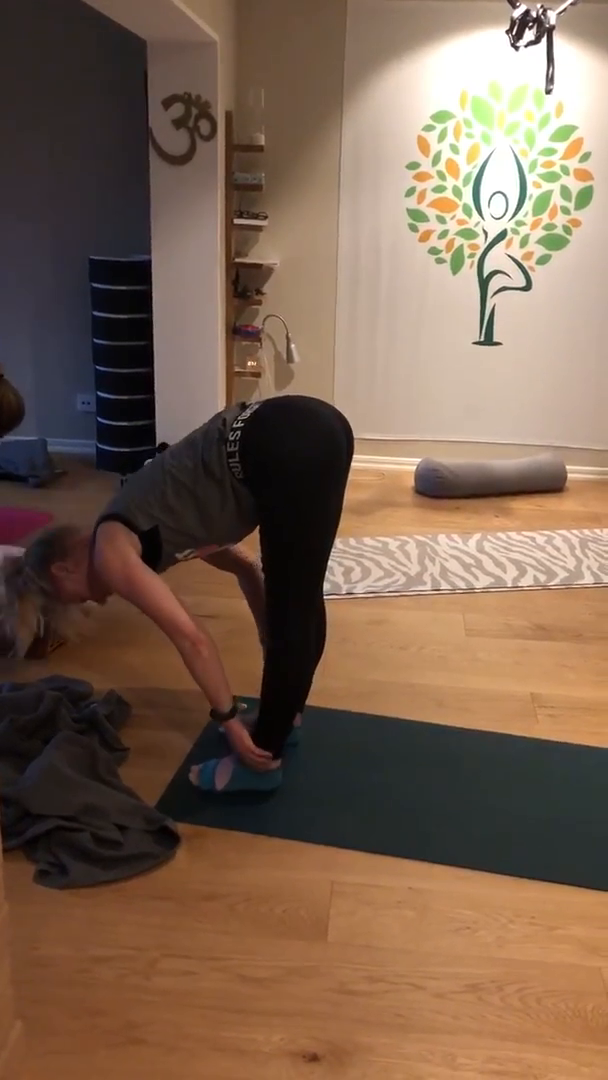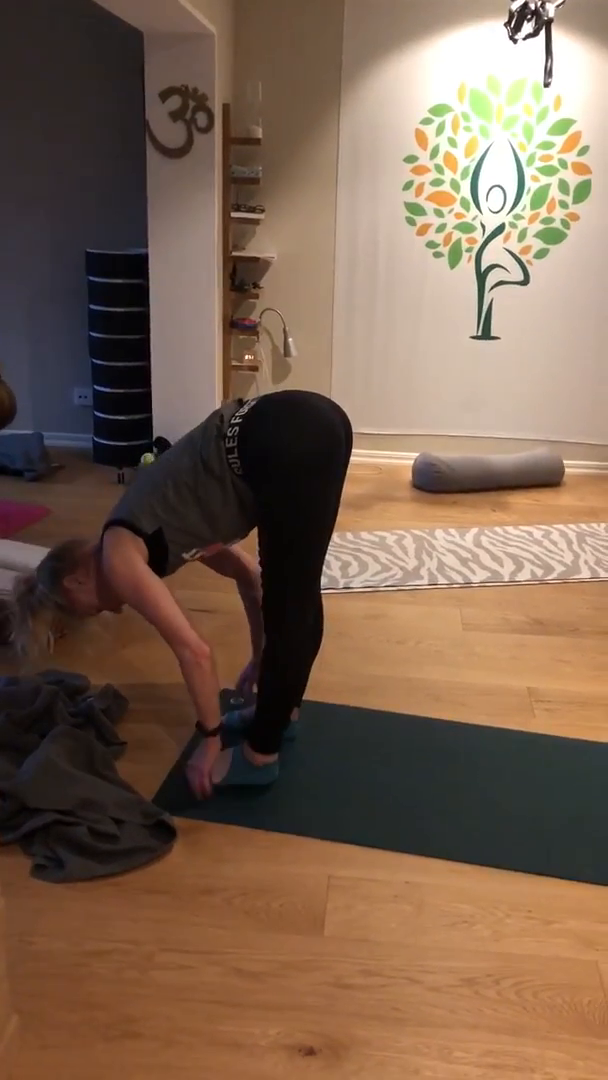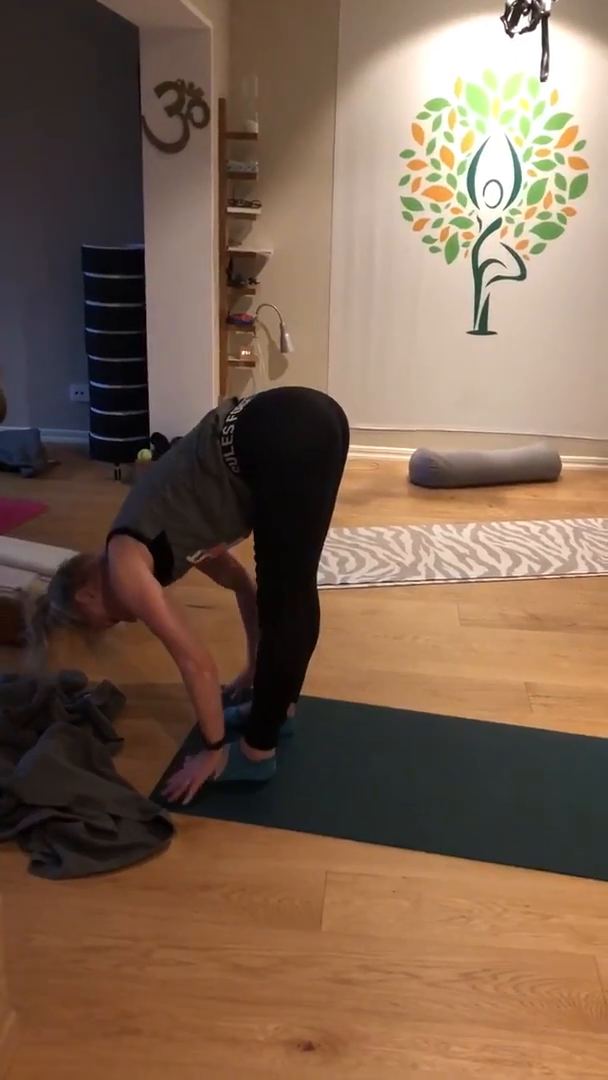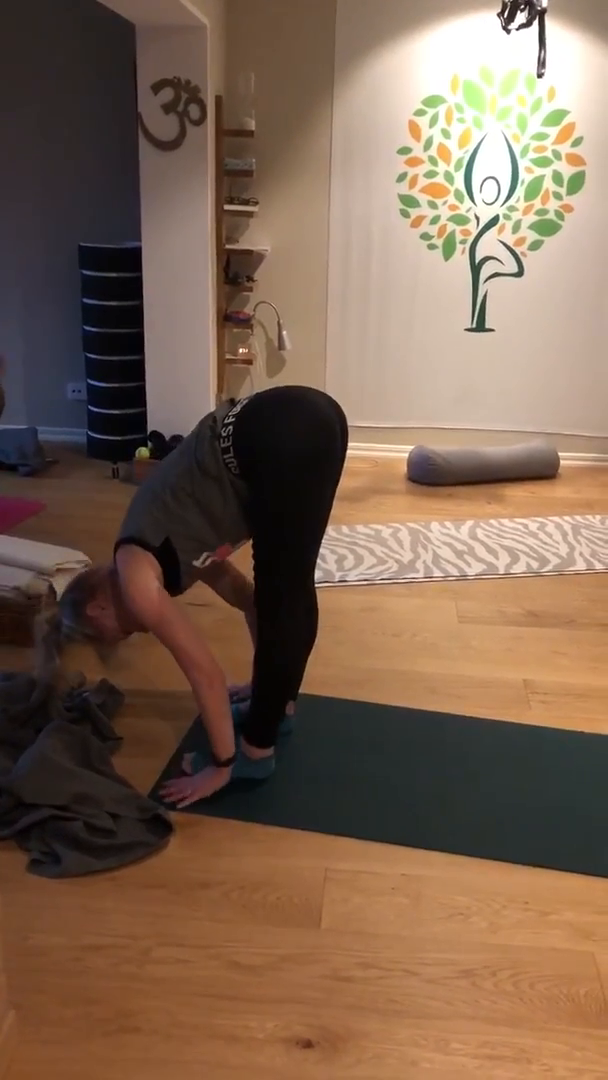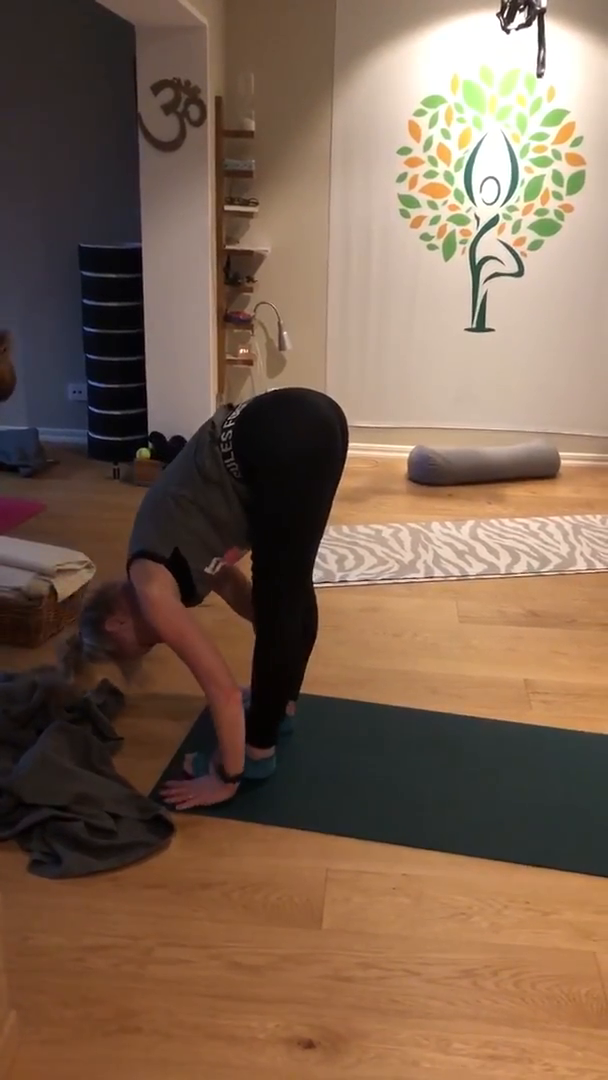
dt=0.3s
person 1, frame 1
left shoulder: (110, 553)
right shoulder: (137, 531)
left elbow: (191, 638)
right elbow: (247, 568)
left wrist: (230, 722)
right wrist: (274, 658)
left hip: (287, 447)
right hip: (315, 425)
left knee: (292, 614)
right knee: (299, 602)
left ankle: (264, 760)
right ankle: (285, 717)
person 1, frame 2
left shoulder: (118, 558)
right shoulder: (148, 540)
left elbow: (194, 652)
right elbow: (249, 572)
left wrist: (211, 739)
right wrist: (260, 660)
left hip: (287, 442)
right hip: (316, 419)
left knee: (289, 610)
right knee: (297, 596)
left ankle: (261, 755)
right ankle: (282, 710)
person 1, frame 3
left shoulder: (123, 566)
right shoulder: (156, 543)
left elbow: (197, 663)
right elbow: (242, 582)
left wrist: (213, 750)
right wrist: (256, 667)
left hip: (283, 439)
right hip: (311, 416)
left knee: (282, 604)
right knee: (292, 592)
left ankle: (258, 751)
right ankle: (278, 707)
person 1, frame 4
left shoulder: (134, 579)
right shoulder: (167, 557)
left elbow: (206, 675)
right elbow: (246, 595)
left wrist: (221, 766)
right wrist: (265, 683)
left hip: (283, 437)
right hip: (311, 415)
left knee: (279, 602)
right knee: (291, 589)
left ankle: (257, 749)
right ankle: (279, 704)
person 1, frame 5
left shoulder: (149, 591)
right shoulder: (177, 564)
left elbow: (223, 687)
right elbow: (252, 605)
left wrist: (227, 778)
left hip: (282, 439)
right hip: (311, 416)
left knee: (278, 603)
right knee: (289, 590)
left ankle: (259, 752)
right ankle: (281, 705)
